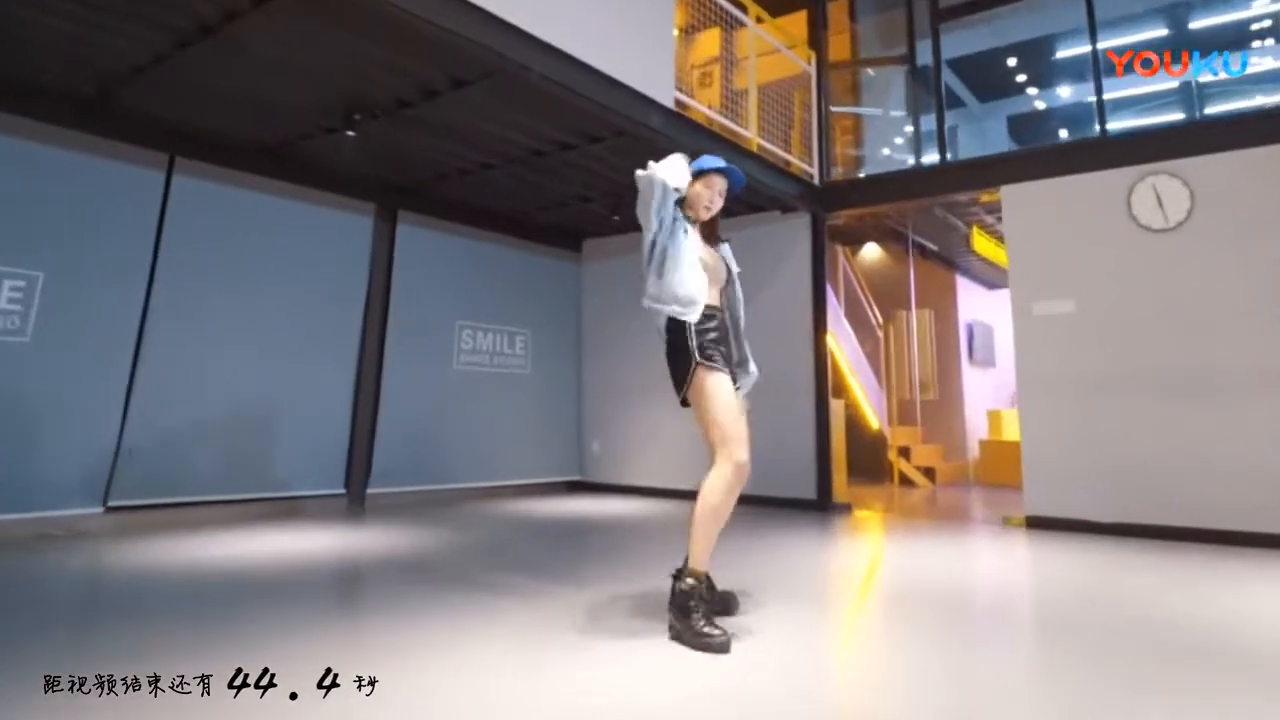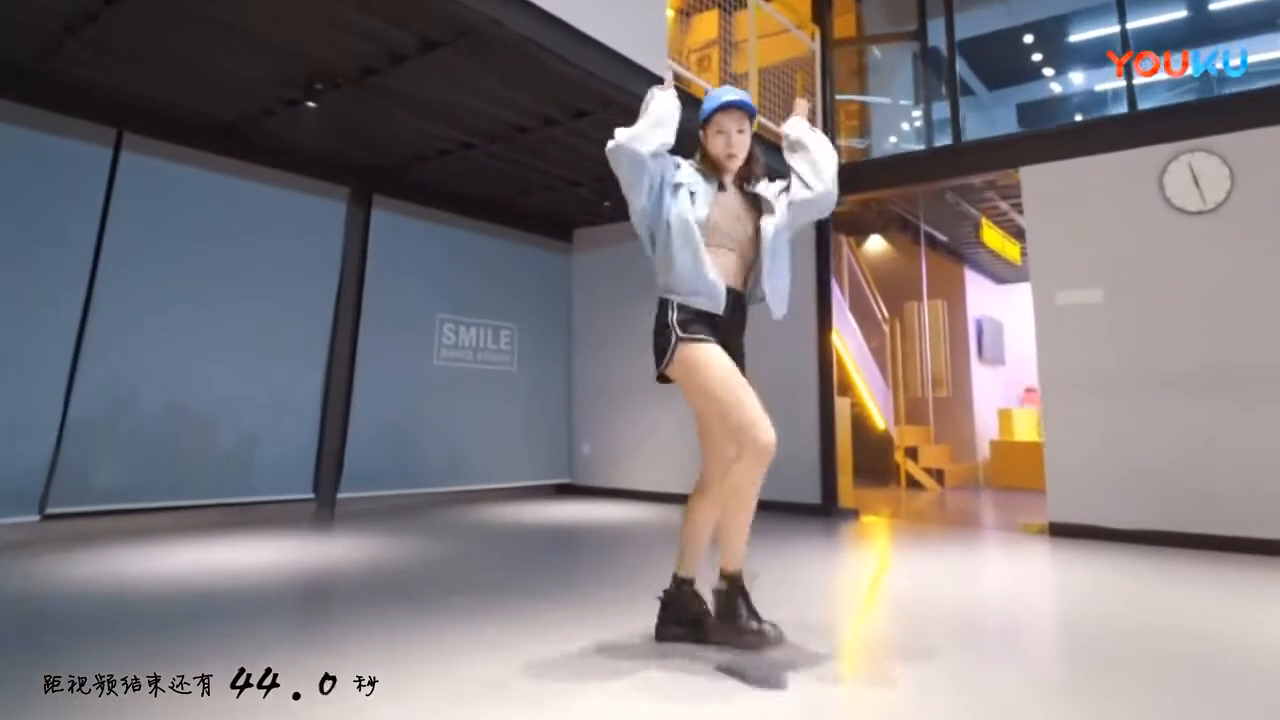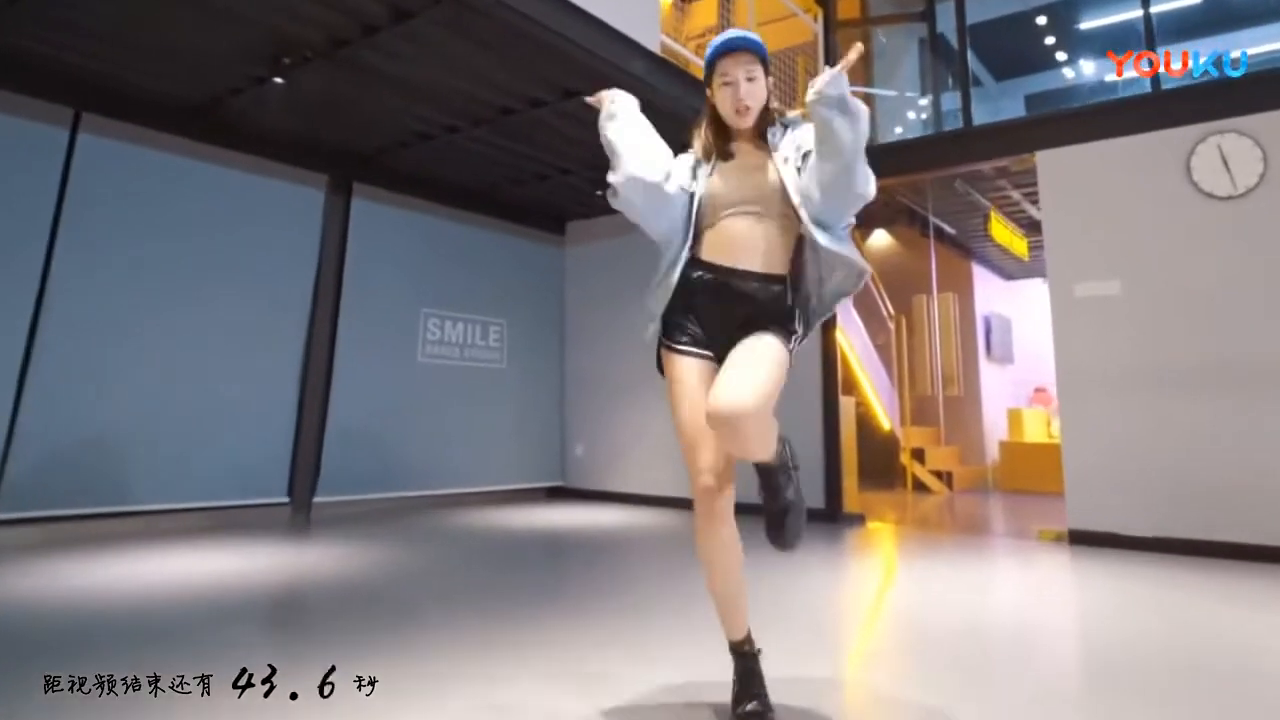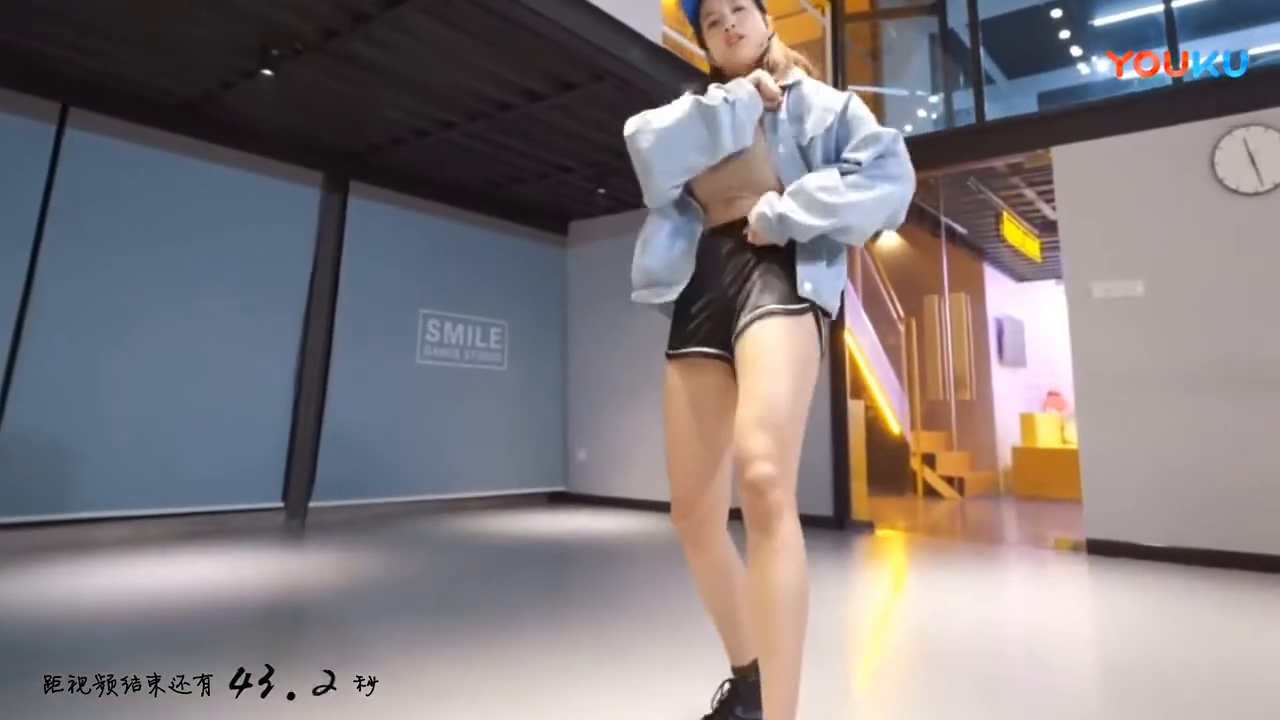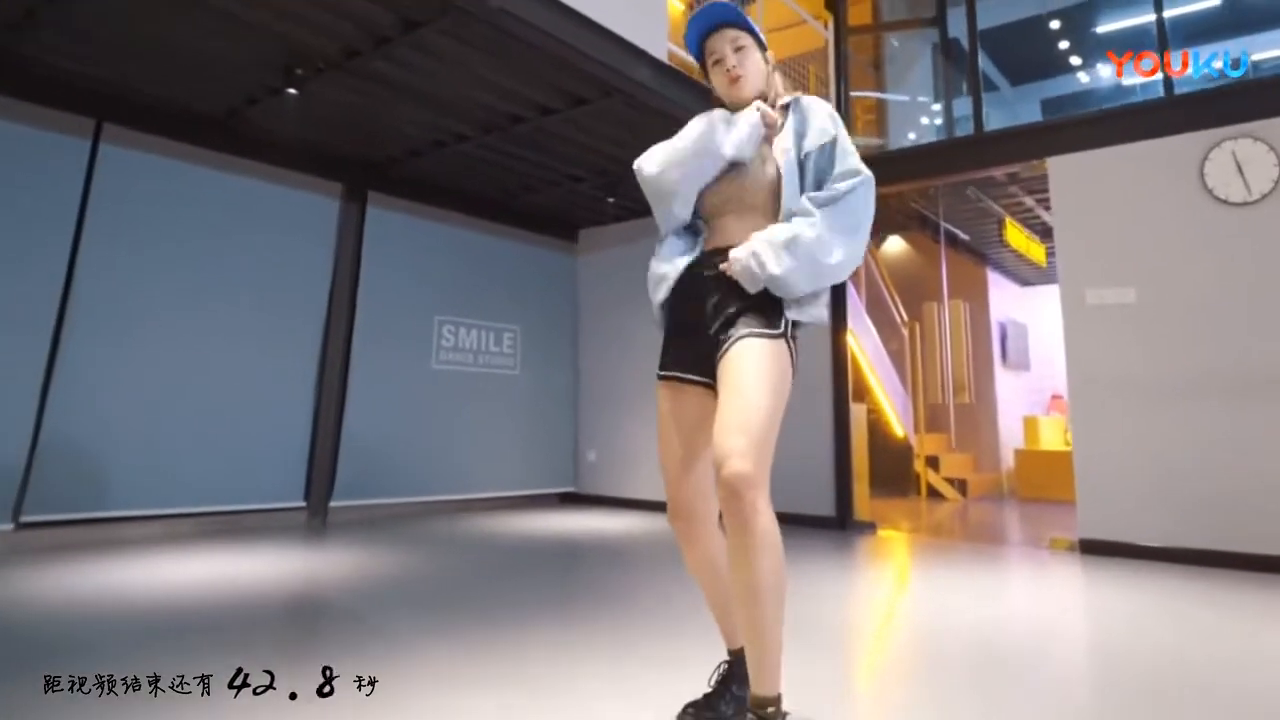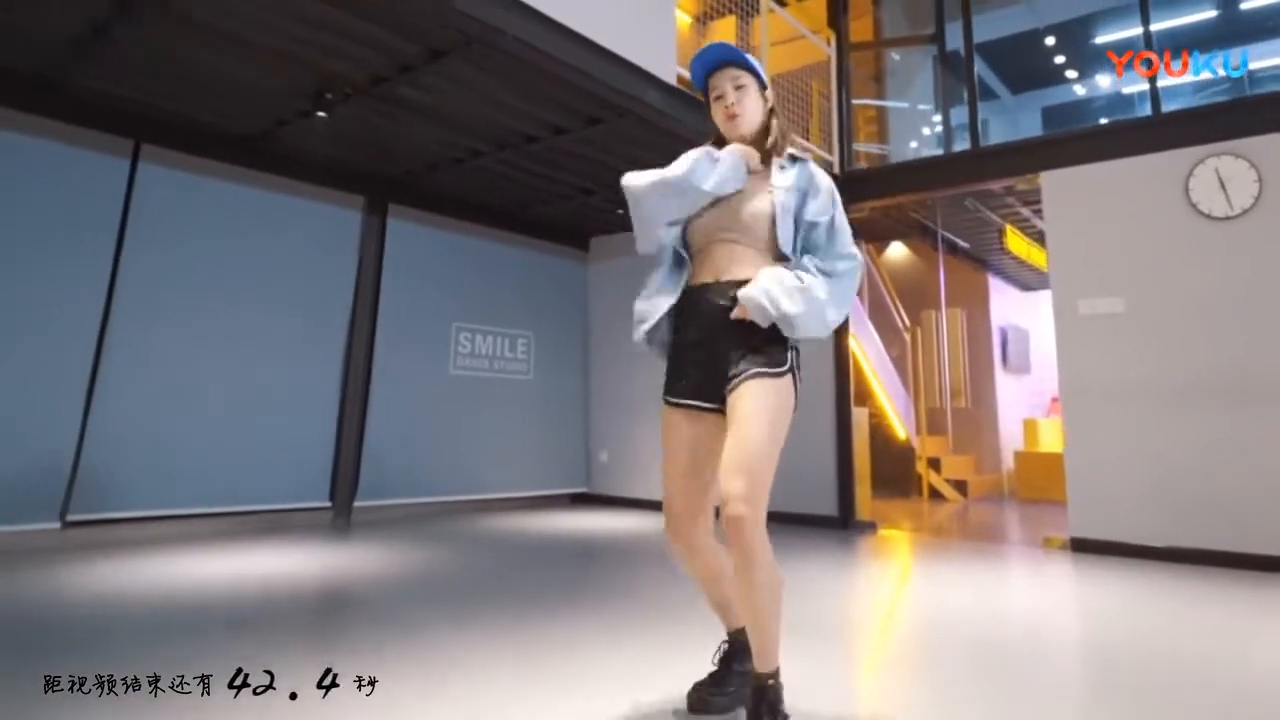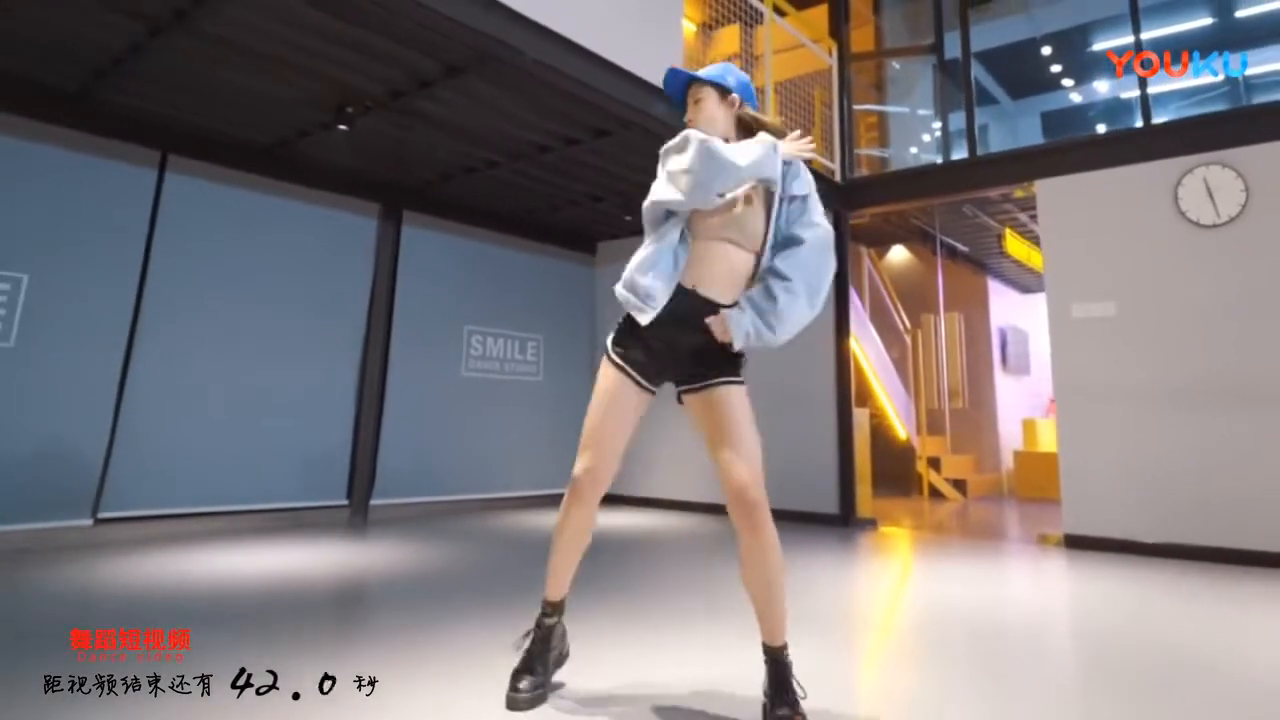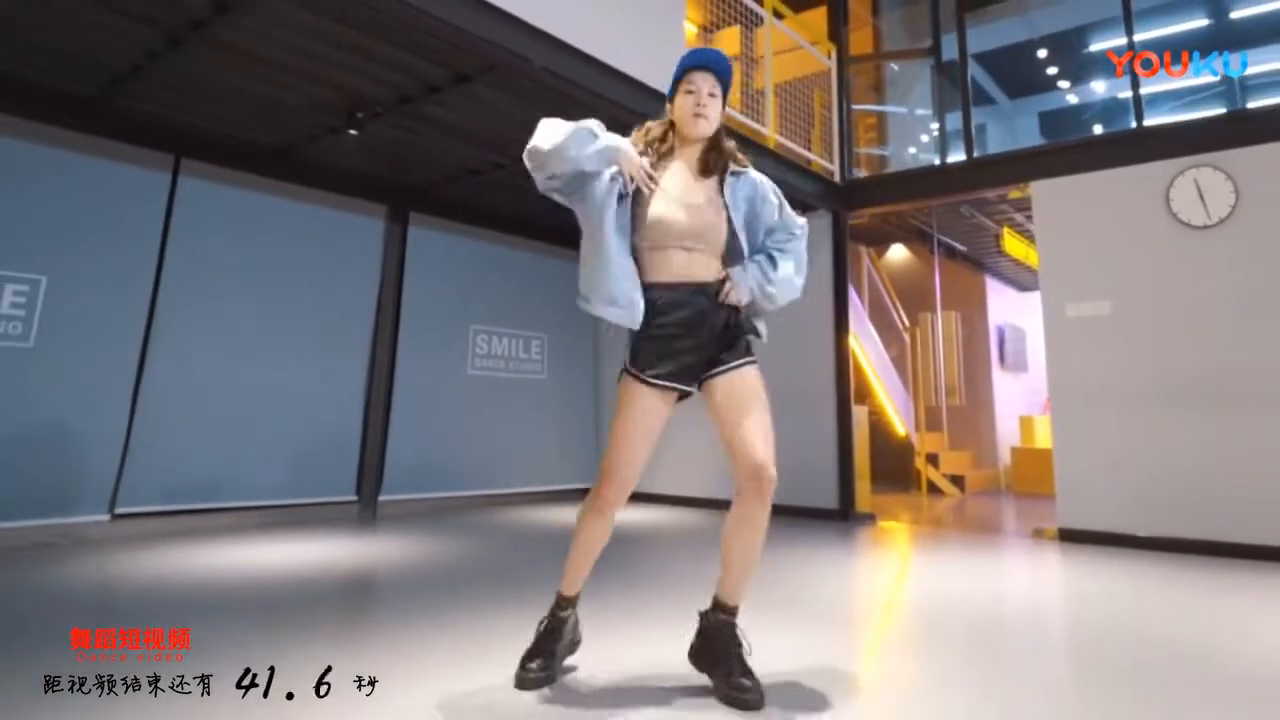
dt=0.4s
person 1, frame 1
left shoulder: (717, 248)
right shoulder: (667, 225)
right elbow: (657, 179)
left wrist: (744, 370)
right wrist: (679, 168)
left hip: (716, 343)
right hip: (690, 342)
left knee: (729, 465)
right knee: (733, 457)
left ankle: (694, 579)
right ankle: (692, 591)
person 1, frame 2
left shoulder: (760, 198)
right shoulder: (683, 184)
left elbow: (818, 194)
right elbow: (627, 149)
left wrist: (797, 135)
right wrist: (663, 107)
left hip: (730, 327)
right hip: (689, 321)
left knee: (721, 469)
right knee: (758, 440)
left ankle: (681, 604)
right ankle: (732, 598)
person 1, frame 3
left shoulder: (803, 144)
right shoulder: (696, 162)
left elbow: (847, 185)
right elbow: (648, 201)
left wrist: (832, 102)
right wrist: (626, 120)
left hip: (767, 313)
right hip: (695, 311)
left knee: (733, 410)
right knee: (708, 482)
left ankle: (774, 457)
right ankle: (746, 664)
person 1, frame 4
left shoulder: (813, 99)
right shoulder: (708, 116)
left elbow: (887, 173)
right elbow: (648, 148)
left wrist: (784, 212)
right wrist: (737, 104)
left hip: (777, 273)
right hip: (699, 291)
left knee: (765, 481)
right knee: (693, 512)
person 1, frame 5
left shoulder: (807, 120)
right shoulder: (709, 140)
left elbow: (850, 207)
right elbow: (660, 181)
left wrist: (765, 258)
right wrist: (737, 130)
left hip: (759, 302)
right hip: (689, 307)
left knee: (739, 477)
right knee: (687, 508)
person 1, frame 6
left shoulder: (801, 179)
right shoulder: (698, 171)
left elbow: (839, 273)
right elbow: (643, 204)
left wrist: (776, 295)
right wrist: (710, 166)
left hip: (762, 341)
right hip: (690, 344)
left knee: (741, 511)
right knee: (684, 529)
right ankle: (738, 641)
person 1, frame 7
left shoulder: (788, 174)
right shoulder: (686, 157)
left elbow: (808, 263)
right elbow: (704, 179)
left wrist: (749, 323)
right wrist: (770, 153)
left hip: (712, 343)
right hip: (650, 326)
left knee: (748, 498)
right knee: (587, 481)
right ankle: (547, 631)
person 1, frame 8
left shoulder: (744, 182)
right shoulder: (630, 169)
left elbow: (792, 241)
right elbow: (548, 154)
left wrist: (759, 281)
right wrist: (610, 153)
left hip: (727, 330)
right hip: (661, 331)
left knee: (759, 474)
right knee: (615, 486)
left ankle: (718, 631)
right ankle: (560, 625)
